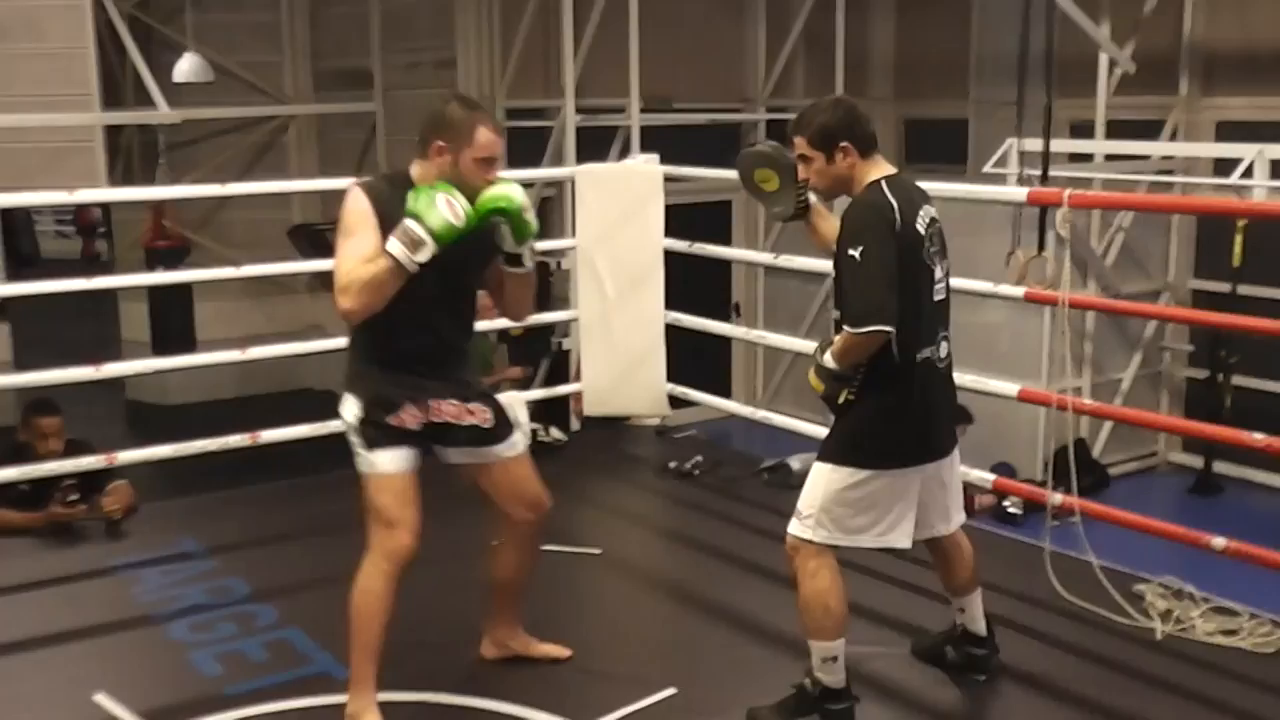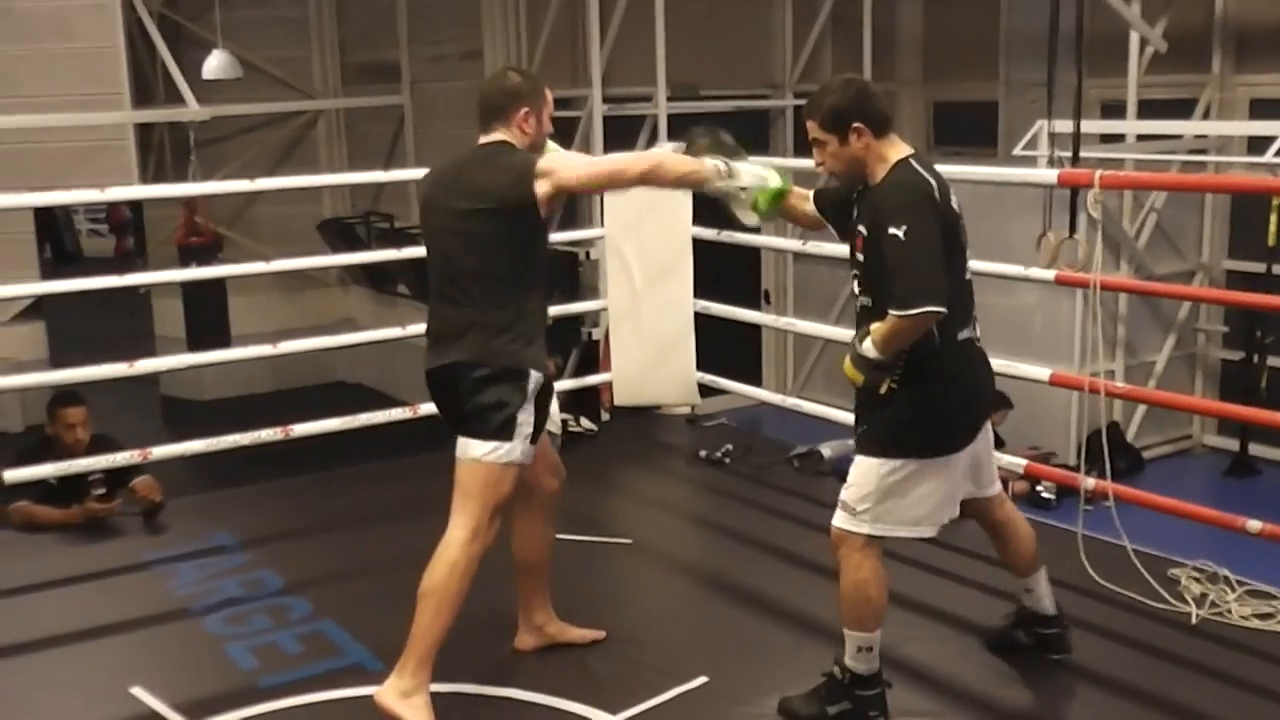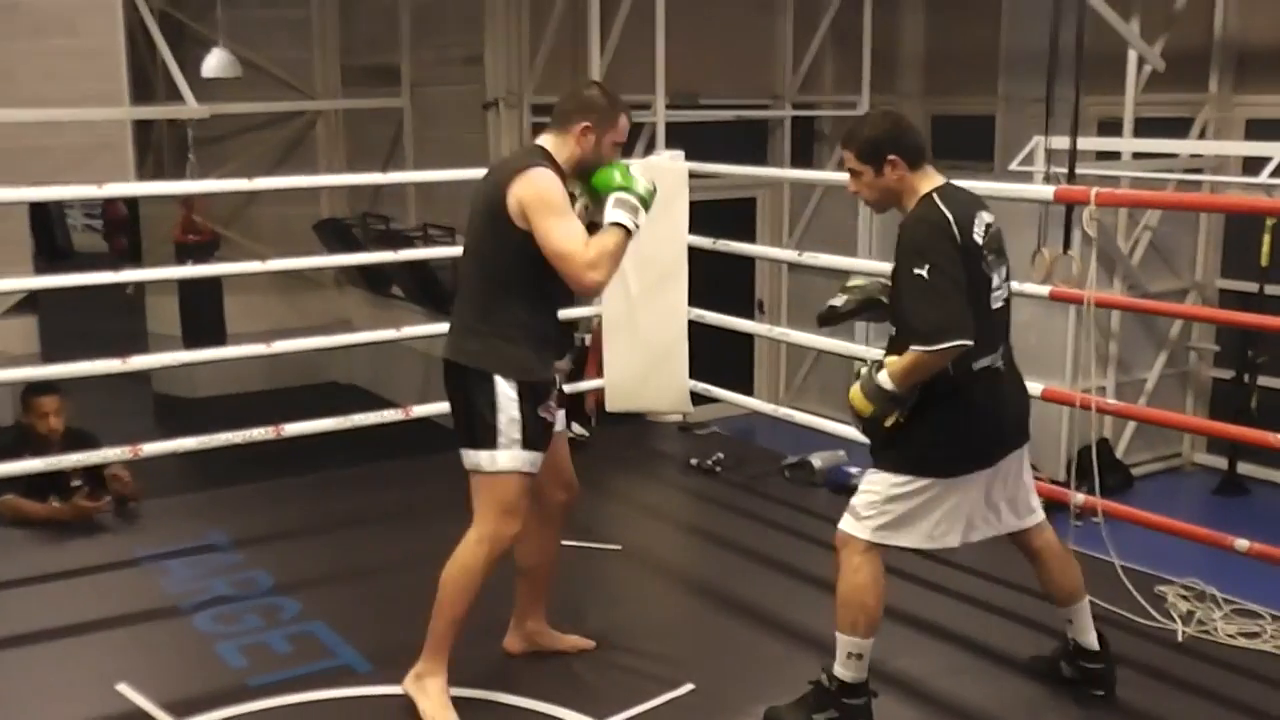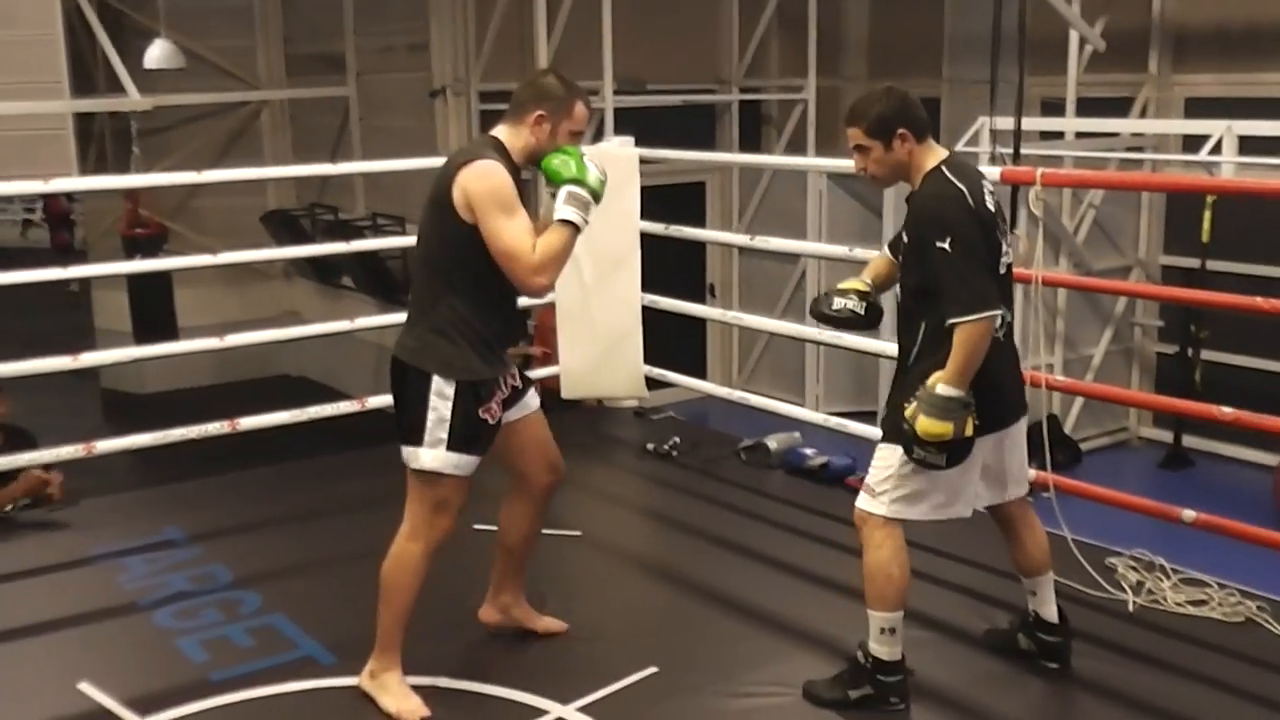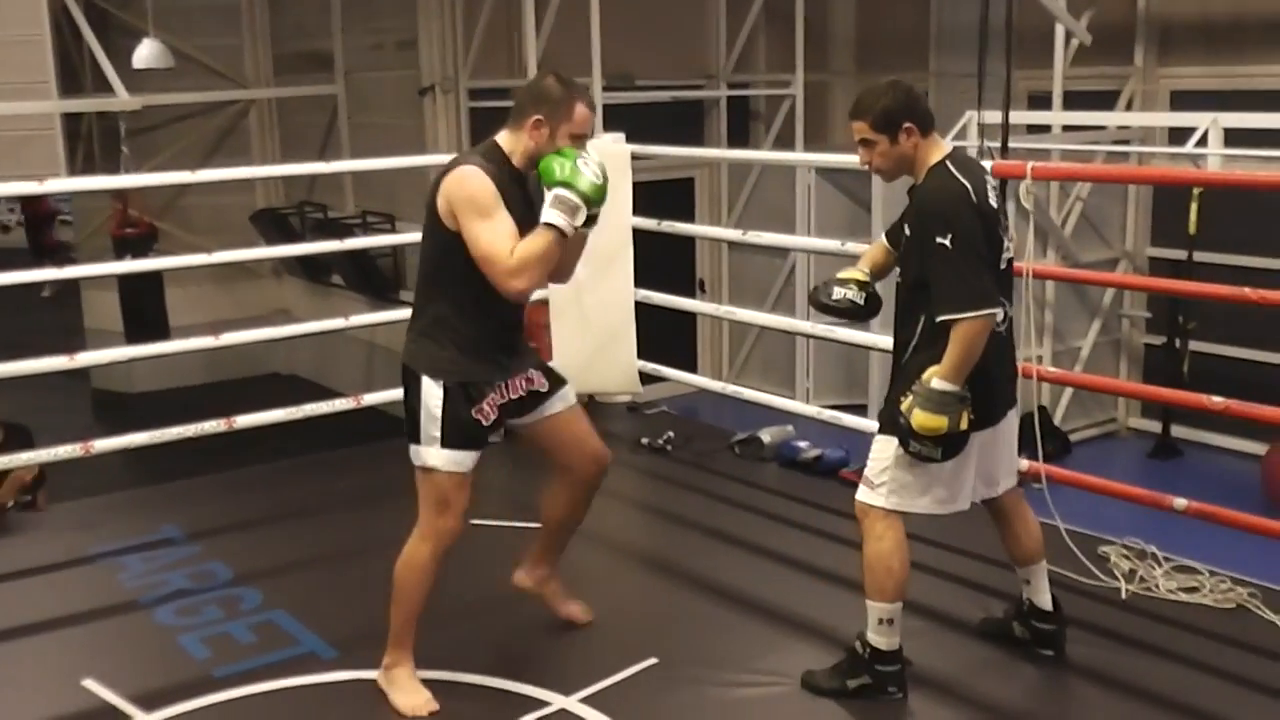
dt=0.3s
person 1, frame 1
left shoulder: (482, 211)
right shoulder: (370, 199)
left elbow: (518, 307)
right elbow: (352, 302)
left wrist: (514, 243)
right wrist: (413, 238)
left hip: (457, 389)
right hip: (387, 398)
left knee: (528, 511)
right knee: (395, 541)
left ankle: (503, 633)
person 1, frame 2
left shoulder: (439, 181)
right shoulder: (531, 172)
right elbow: (642, 167)
right wrist: (725, 174)
left hip: (454, 360)
right hip: (499, 366)
left knee: (542, 485)
right knee: (473, 523)
left ankle: (536, 620)
person 1, frame 3
left shoulder: (536, 174)
right shoulder: (537, 181)
left elbow: (565, 269)
right elbow: (588, 275)
left wrist: (606, 203)
right wrist: (625, 209)
left hip: (522, 365)
right hip: (496, 370)
left knee: (557, 492)
right knee: (498, 524)
left ankle: (528, 626)
person 1, frame 4
left shoulder: (499, 169)
right shoulder: (484, 173)
left elbow: (525, 264)
right elbow: (534, 274)
left wrist: (565, 201)
right wrist: (575, 204)
left hip: (485, 361)
right hip: (443, 370)
left knee: (542, 472)
right knee: (432, 521)
left ankle: (504, 600)
right ankle: (383, 667)
person 1, frame 5
left shoulder: (528, 177)
right shoulder: (471, 179)
left elbow: (554, 272)
right elbow: (510, 278)
left wrist: (581, 209)
right wrist: (561, 207)
left hip: (509, 358)
right hip: (448, 369)
left knee: (589, 460)
right knee: (442, 523)
left ankle: (540, 570)
right ankle: (396, 661)
person 2, frame 1
left shoulder: (873, 212)
right shoulder: (911, 200)
left elbow: (870, 327)
left wrist: (831, 362)
right wrist: (805, 207)
left hip: (885, 415)
right hip: (929, 404)
left knee: (808, 544)
right knee: (940, 529)
right ankle: (972, 641)
person 2, frame 2
left shoulder: (902, 195)
right shoulder: (904, 183)
left elbow: (920, 309)
right elbow: (818, 209)
left wrist: (870, 350)
left hip: (921, 398)
right hip: (960, 385)
left knee: (853, 535)
right knee: (989, 502)
right ankle: (1041, 620)
person 2, frame 3
left shoulder: (927, 229)
right shoulder: (967, 206)
left elbow: (944, 343)
left wrist: (884, 382)
right wrist: (887, 298)
left hip: (948, 424)
right hip: (999, 412)
left knee: (859, 542)
right knee: (1032, 531)
right ankle: (1090, 656)
person 2, frame 4
left shoulder: (939, 202)
right shoulder: (960, 180)
left elbow: (976, 312)
right elbow: (905, 254)
left wrist: (945, 396)
right wrist: (861, 286)
left hip: (960, 392)
right hip: (998, 387)
left knee: (875, 516)
right knee: (1011, 503)
left ankle: (882, 672)
right ankle: (1047, 630)
person 2, frame 5
left shoulder: (944, 197)
right shoulder: (962, 176)
left elbow: (976, 311)
right elbow: (901, 239)
left wrist: (941, 389)
right wrist: (862, 271)
left hip: (950, 381)
right hip: (990, 381)
left knee: (876, 508)
right knee: (1002, 494)
left ankle: (880, 660)
right ankle: (1040, 617)
